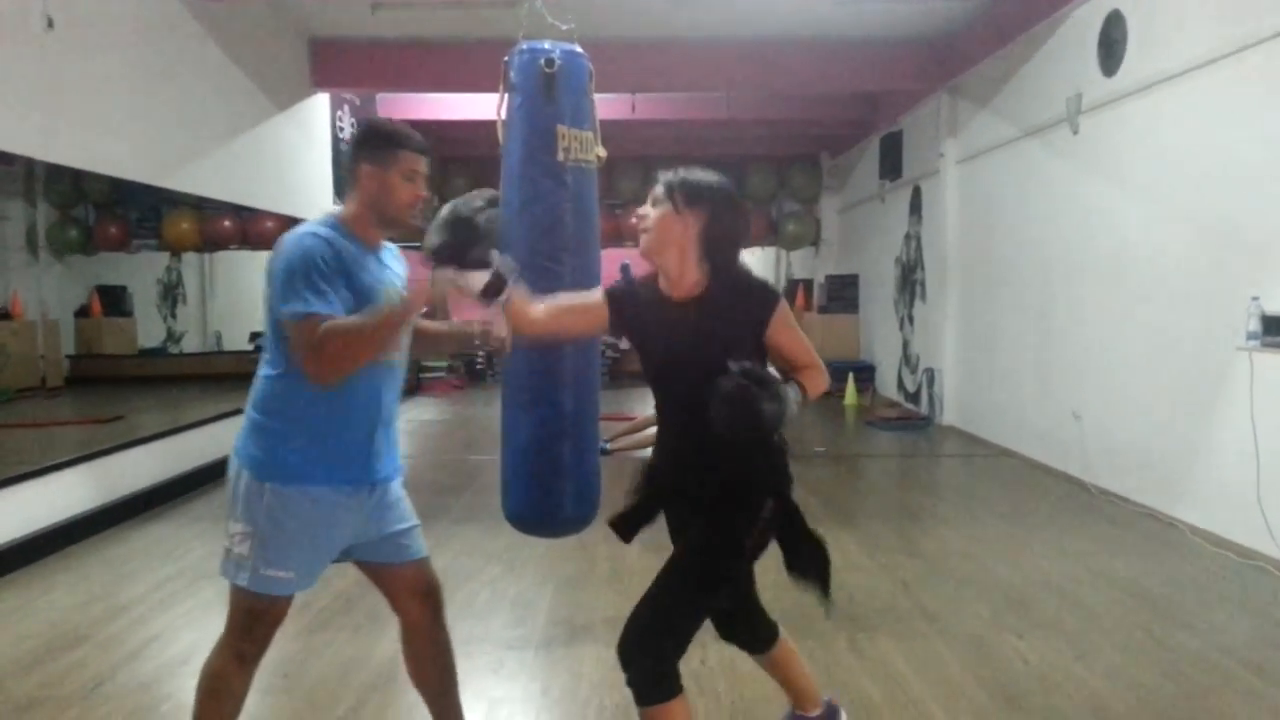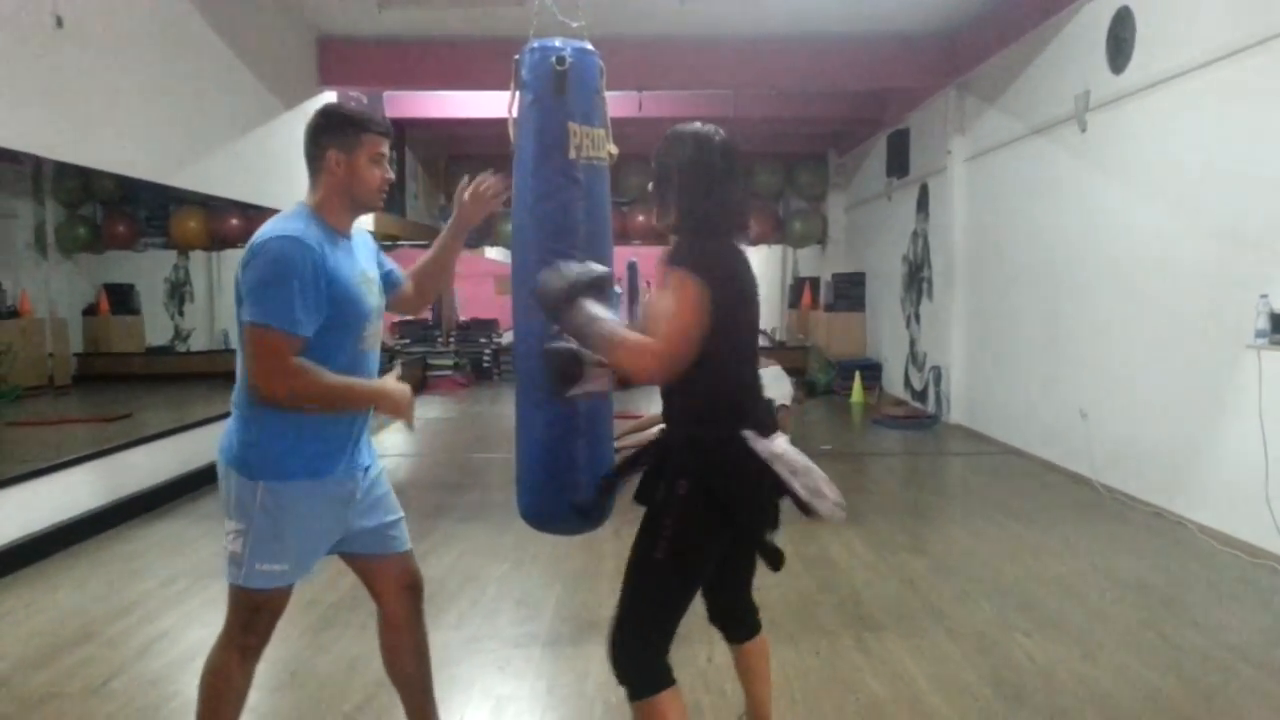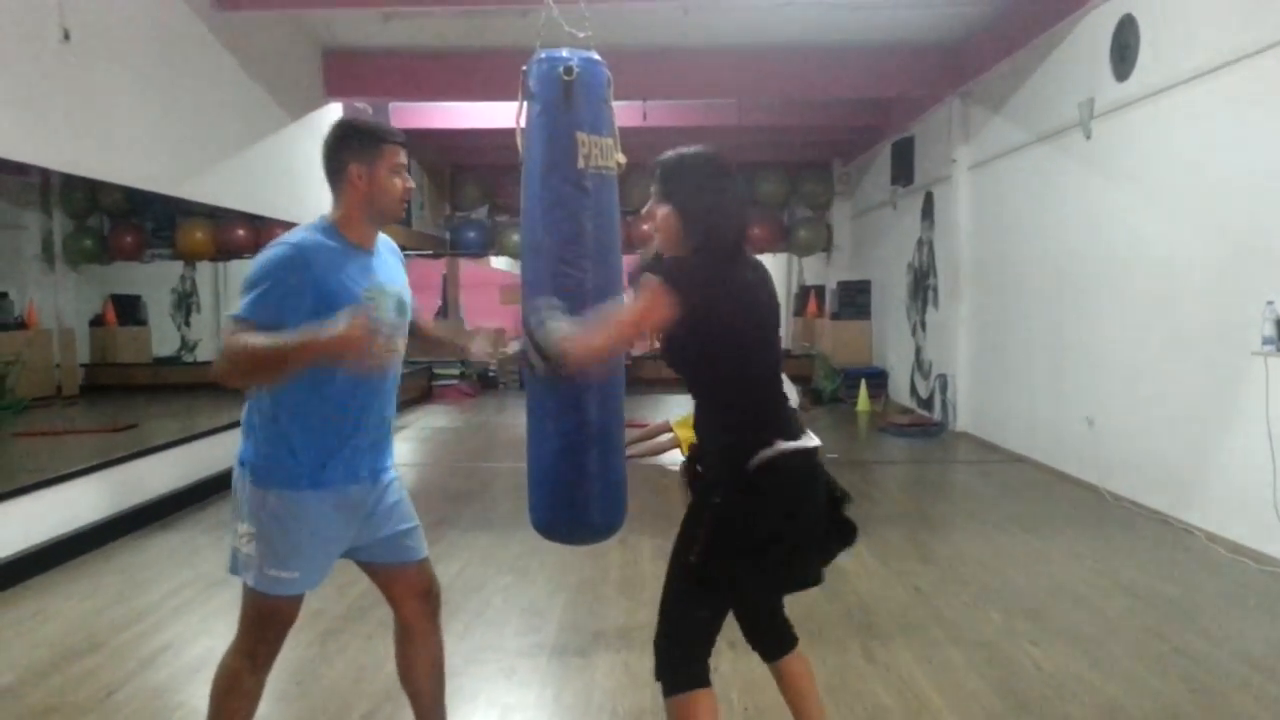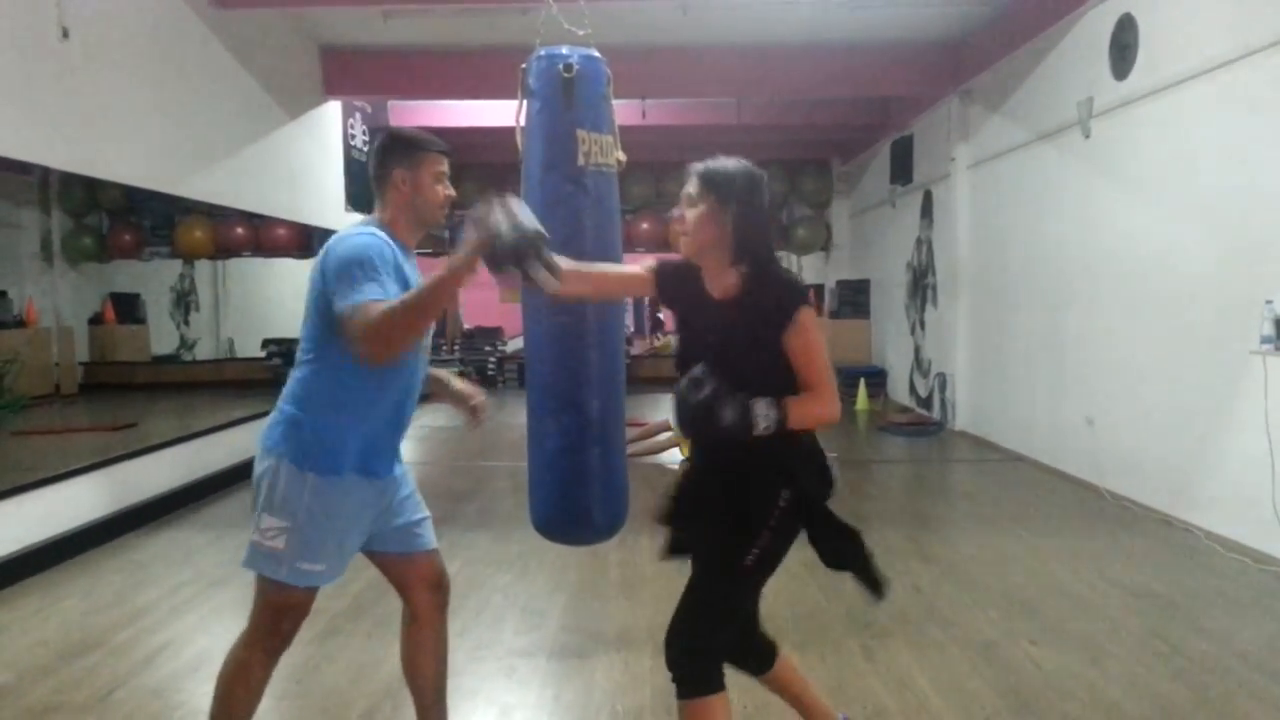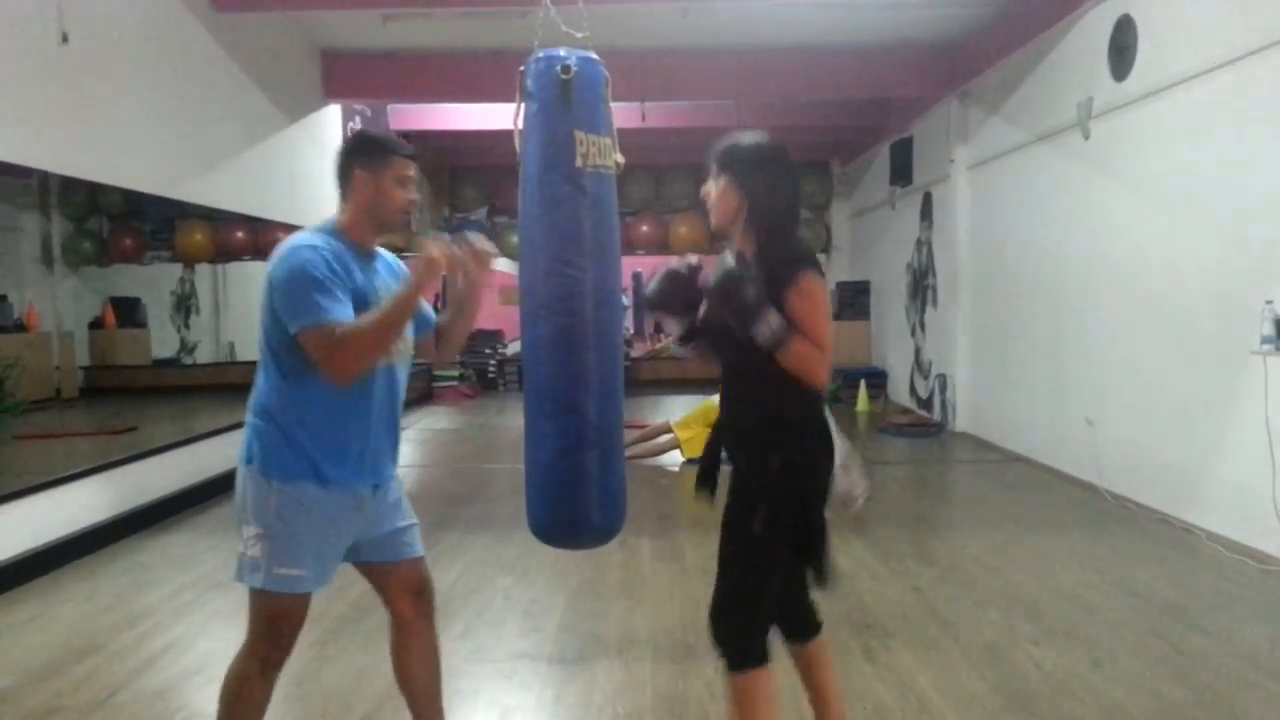
dt=0.3s
person 1, frame 1
left shoulder: (388, 258)
right shoulder: (312, 250)
right elbow: (324, 359)
left wrist: (459, 333)
right wrist: (412, 306)
left hip: (372, 473)
right hip: (290, 478)
left knee: (422, 597)
right knee: (249, 634)
person 1, frame 2
left shoulder: (359, 241)
right shoulder: (287, 248)
left elbow: (409, 297)
right elbow: (271, 377)
left wrist: (460, 225)
right wrist: (378, 394)
left hip: (353, 465)
right hip: (279, 474)
left knee: (402, 590)
right knee: (250, 628)
person 1, frame 3
left shoulder: (387, 255)
right shoulder: (294, 259)
right elbow: (231, 363)
left wrist: (463, 341)
right wrist: (320, 344)
left hip: (372, 477)
right hip: (293, 482)
left knee: (420, 598)
right knee: (262, 637)
person 1, frame 4
left shoulder: (397, 255)
right shoulder: (361, 250)
right elbow: (374, 343)
left wrist: (448, 384)
right wrist: (463, 263)
left hip: (379, 468)
right hip: (313, 467)
left knee: (429, 590)
right knee: (274, 627)
person 1, frame 5
left shoulder: (388, 265)
right shoulder: (306, 258)
left elbow: (443, 346)
right elbow: (343, 361)
left wrist: (468, 282)
right wrist: (416, 286)
left hip: (371, 475)
right hip: (294, 477)
left knee: (414, 600)
right knee: (272, 637)
person 2, frame 1
left shoulder: (748, 299)
right shoulder: (632, 300)
left elbow: (815, 374)
right elbow: (533, 322)
right wrist: (487, 274)
left hip: (747, 491)
right hip: (681, 484)
left knee: (643, 646)
right knee: (735, 614)
person 2, frame 2
left shoulder: (693, 260)
right shoulder: (716, 255)
left elbow: (649, 362)
left wrist: (578, 309)
left hip: (711, 467)
right hip: (732, 460)
left knee: (637, 642)
right knee: (731, 602)
person 2, frame 3
left shoulder: (688, 279)
right shoulder: (745, 273)
left elbow: (587, 348)
left wrist: (543, 328)
left hip: (742, 475)
right hip: (779, 469)
left knee: (679, 643)
right knee: (761, 616)
person 2, frame 4
left shoulder: (782, 298)
right shoulder: (680, 281)
left elbow: (826, 403)
right elbow: (585, 282)
left wrist: (748, 412)
right wrist: (529, 256)
left hip: (774, 483)
right hip: (721, 478)
left knee: (693, 641)
right knee: (732, 633)
person 2, frame 5
left shoulder: (794, 265)
right shoulder: (736, 260)
left elbow: (817, 371)
right elbow: (713, 346)
left wrist: (760, 317)
right wrist: (686, 311)
left hip: (785, 455)
right hip: (760, 450)
left knee: (735, 618)
right knee: (786, 601)
